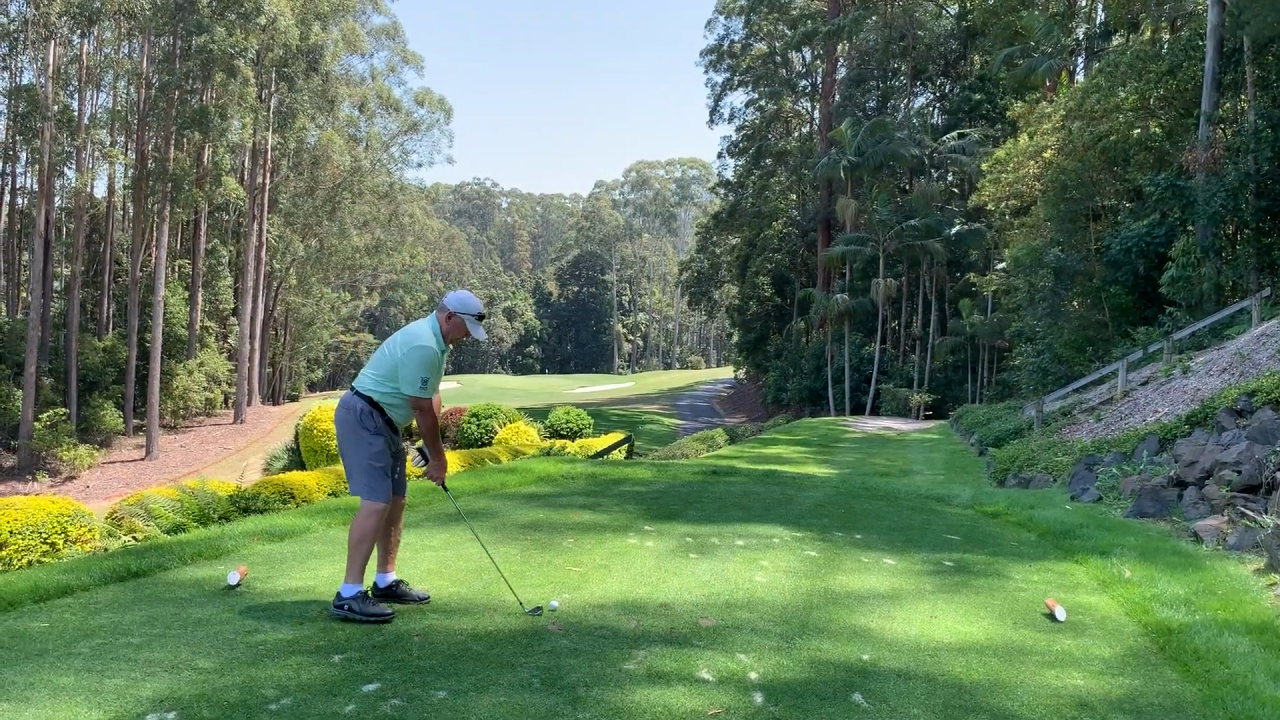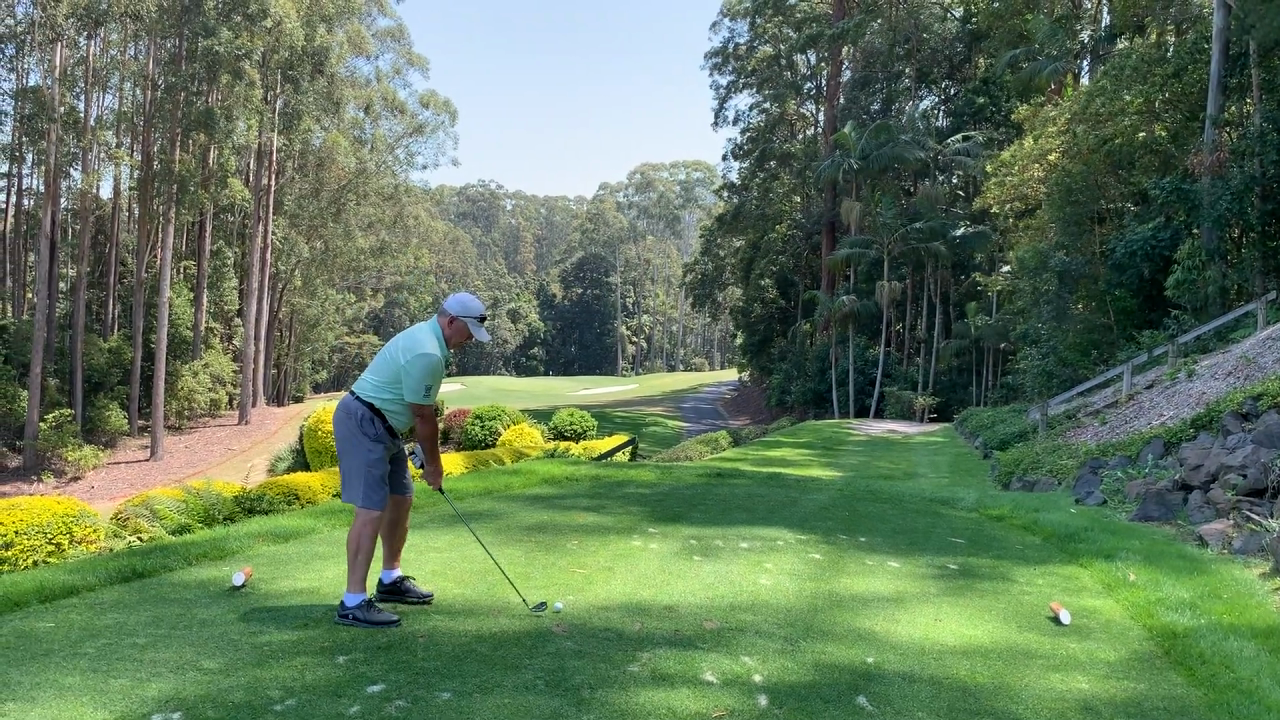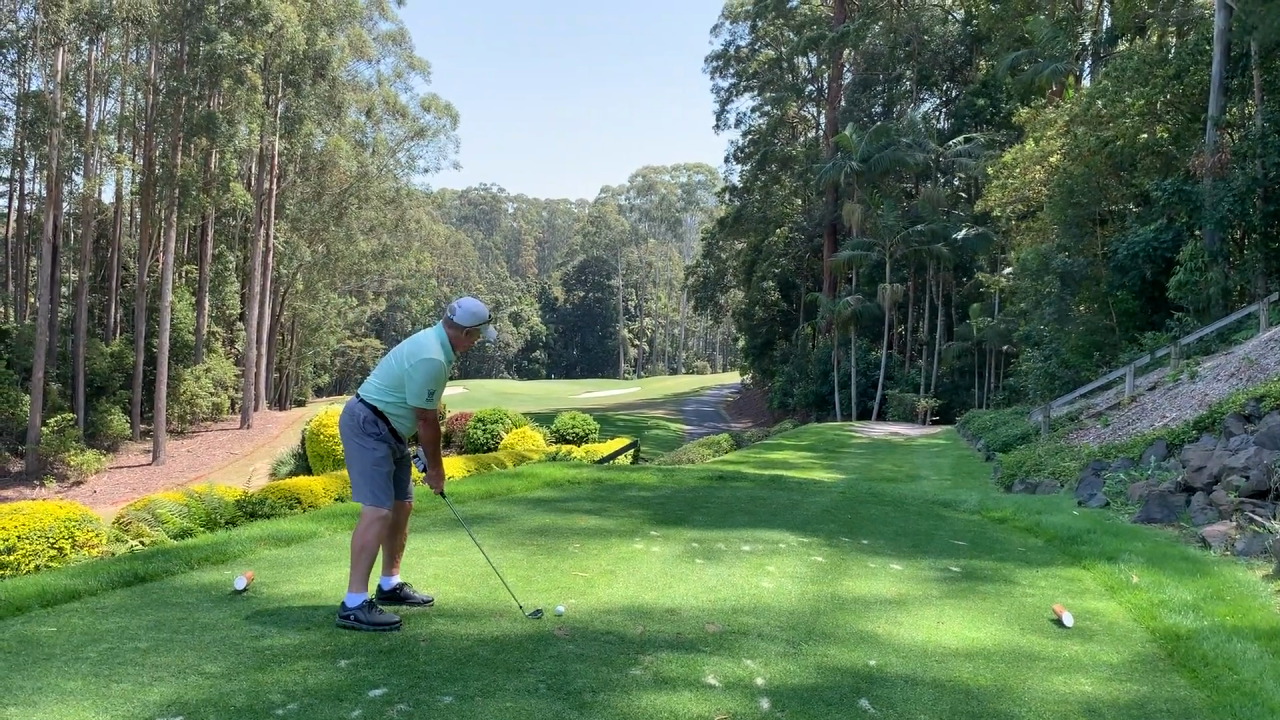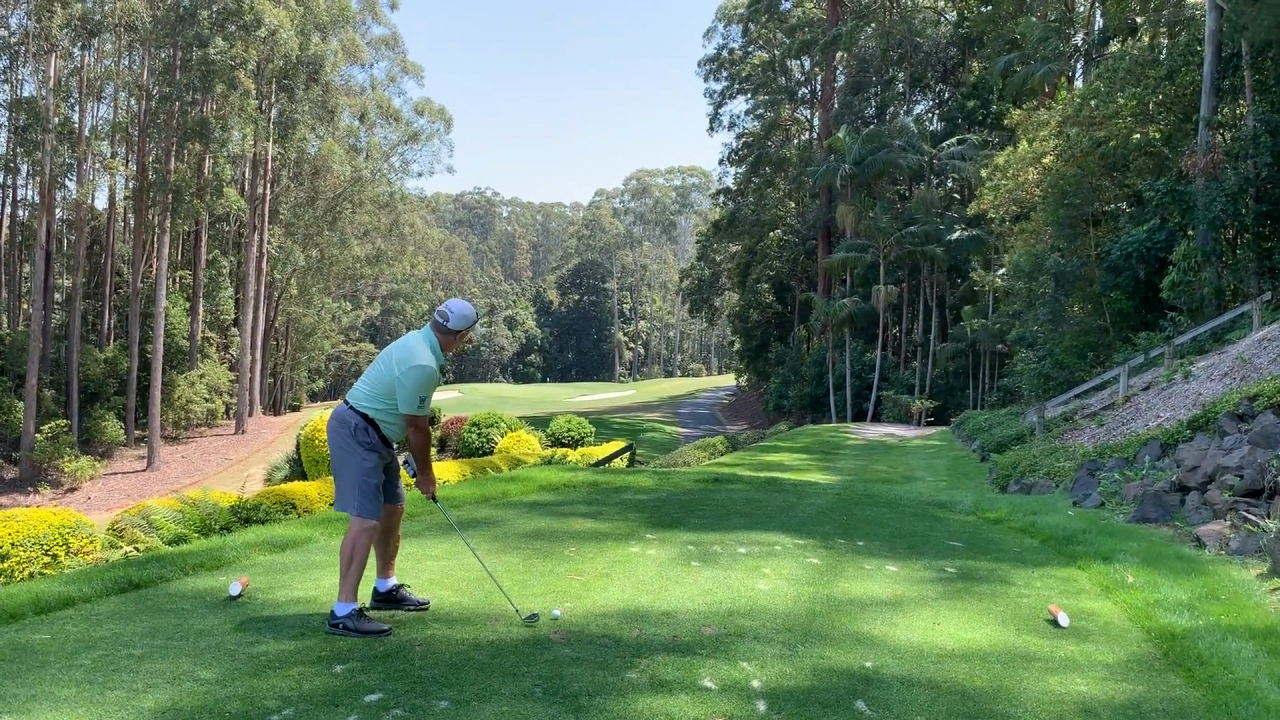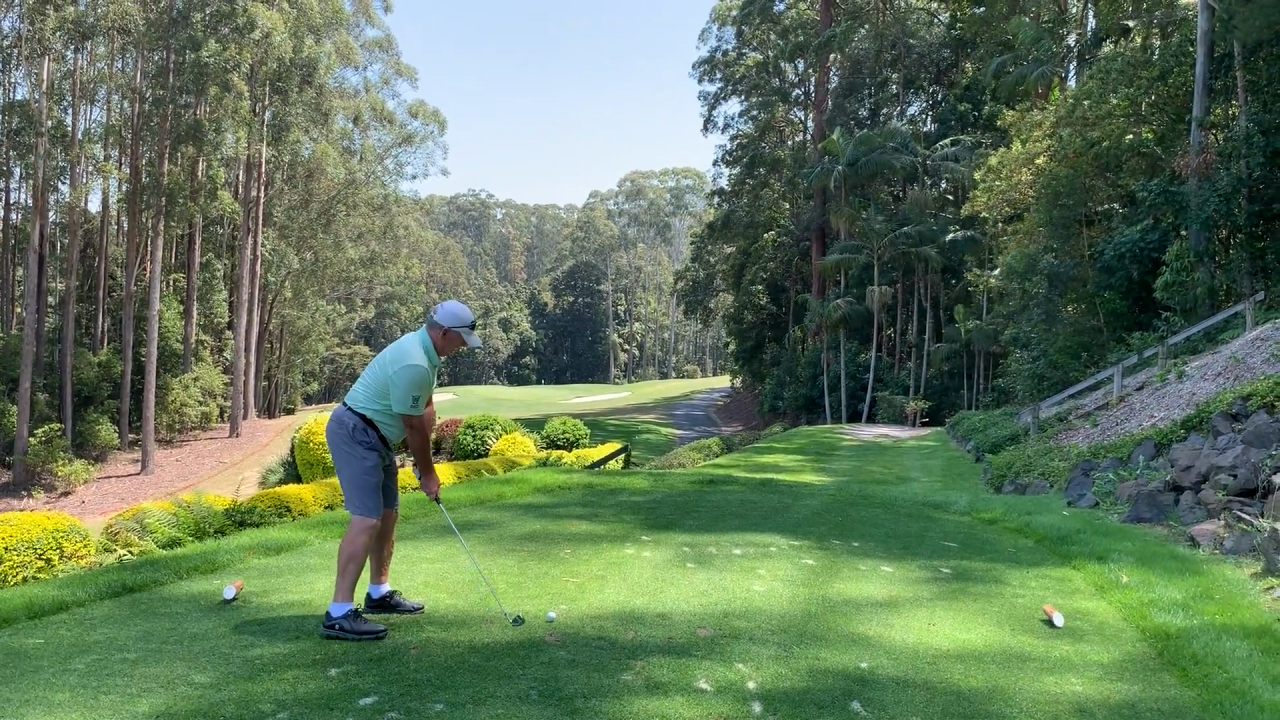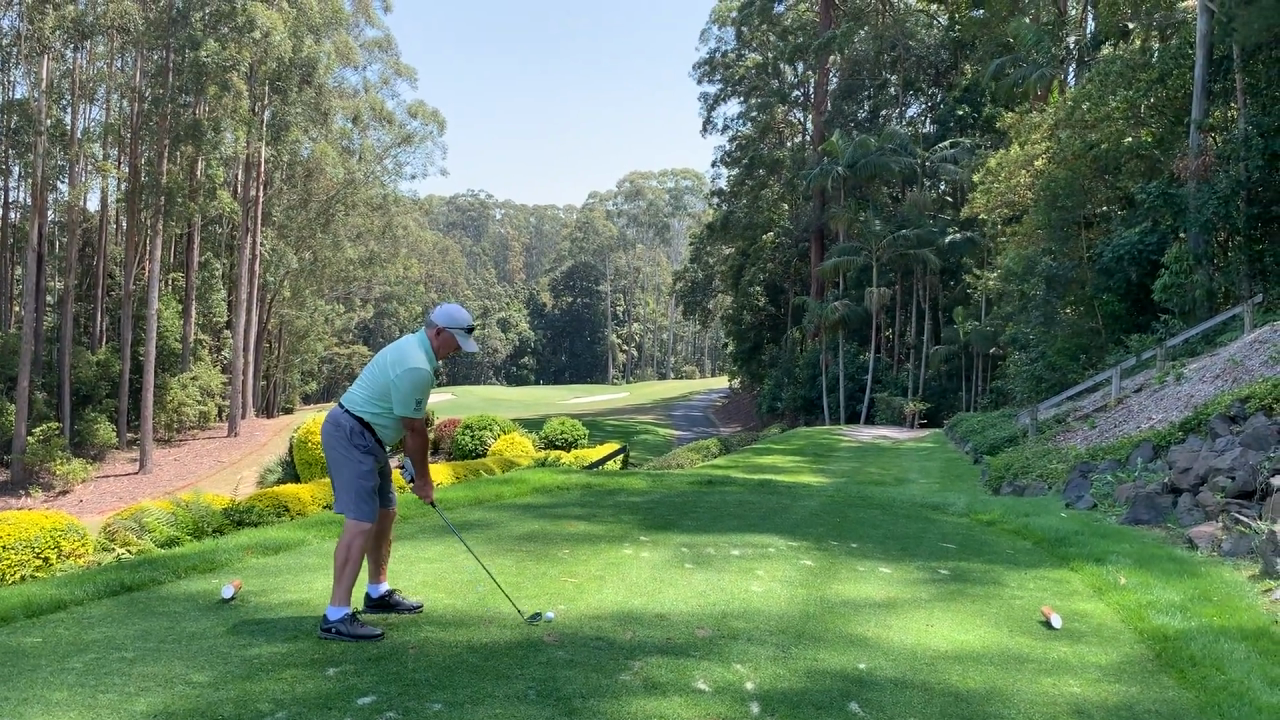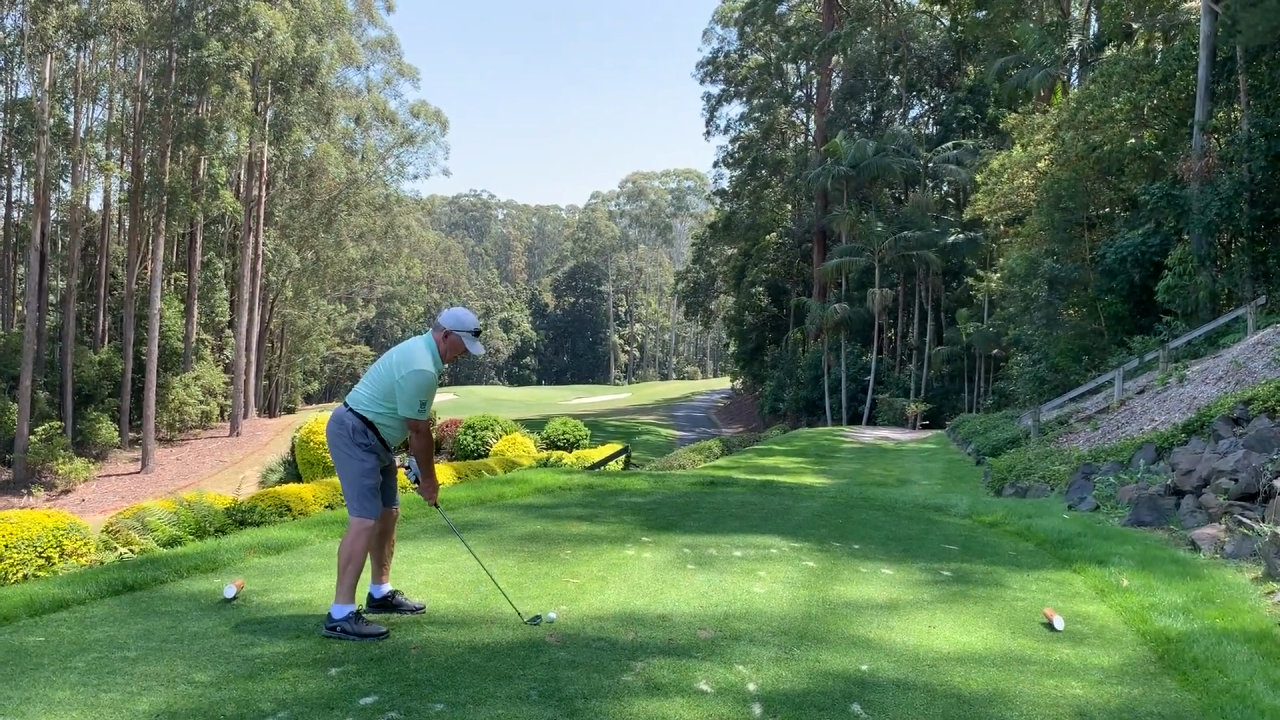
dt=0.4s
person 1, frame 1
left shoulder: (435, 339)
right shoulder: (422, 346)
left elbow: (431, 398)
right elbow: (422, 409)
left wrist: (433, 450)
right wrist: (438, 456)
left hip: (383, 422)
right hip: (364, 418)
left knee: (394, 501)
right knee: (375, 502)
left ankle: (385, 582)
right ankle: (350, 594)
person 1, frame 2
left shoulder: (429, 337)
right shoulder: (426, 353)
left elbow: (423, 412)
right elbow: (423, 416)
left wrist: (423, 448)
right wrist: (433, 464)
left hip: (381, 425)
right hip: (363, 423)
left knee: (400, 499)
right knee: (372, 510)
left ankle: (391, 579)
right ankle: (353, 603)
person 1, frame 3
left shoulder: (435, 342)
right shoulder: (430, 359)
left elbow: (428, 415)
right elbow: (426, 419)
left wrist: (427, 454)
right wrist: (436, 467)
left hip: (387, 429)
right hip: (367, 426)
left knee: (400, 505)
right knee: (377, 510)
left ankle: (390, 585)
right ankle: (355, 602)
person 1, frame 4
left shoulder: (419, 340)
right shoulder: (422, 366)
left elbow: (417, 420)
right elbow: (417, 427)
left wrist: (417, 461)
right wrist: (426, 474)
left hip: (372, 433)
right hip: (357, 433)
left knee: (392, 508)
right knee: (366, 519)
left ankle: (386, 587)
right ankle: (343, 612)
person 1, frame 5
left shoulder: (423, 349)
right shoulder: (413, 365)
left elbow: (425, 410)
right elbow: (413, 426)
left wrist: (423, 462)
right wrist: (428, 474)
left hip: (373, 437)
right hip: (356, 434)
left knee: (387, 514)
right knee: (366, 519)
left ankle: (379, 593)
right ankle: (339, 613)
person 1, frame 6
left shoulder: (415, 346)
right shoulder: (416, 368)
left elbow: (411, 424)
right elbow: (415, 430)
left wrist: (410, 459)
right wrist: (424, 479)
left hip: (364, 437)
right hip: (352, 437)
left knee: (384, 513)
right knee: (361, 522)
left ankle: (379, 593)
right ankle: (336, 616)
person 1, frame 7
left shoulder: (421, 348)
right shoulder: (421, 370)
left elbow: (417, 426)
right elbow: (419, 431)
left wrist: (417, 461)
right wrist: (429, 480)
left hip: (370, 436)
right hip: (355, 435)
left knee: (386, 513)
right knee: (364, 519)
left ankle: (380, 594)
right ankle: (341, 614)
